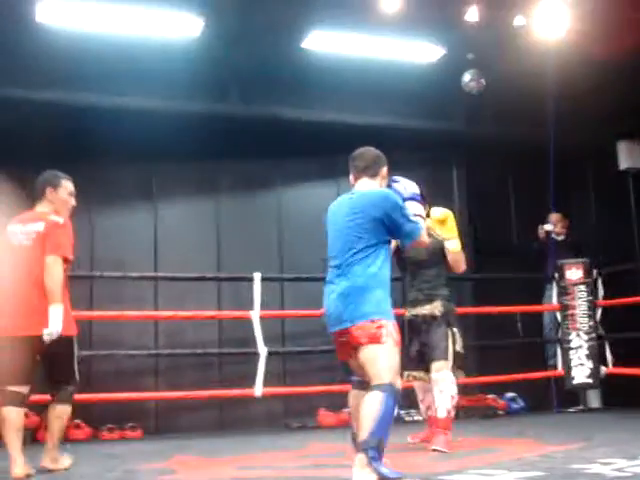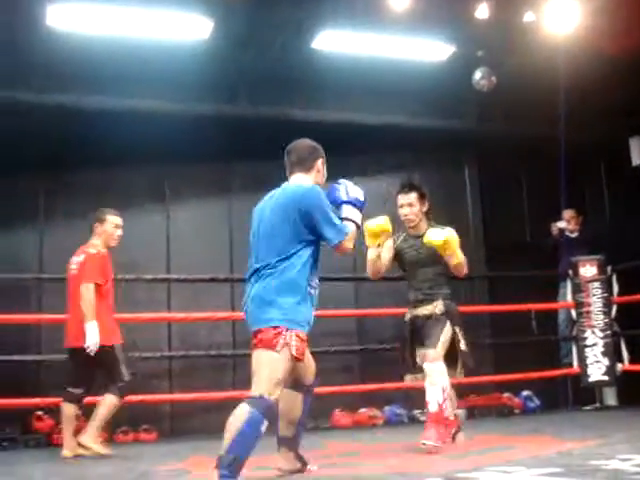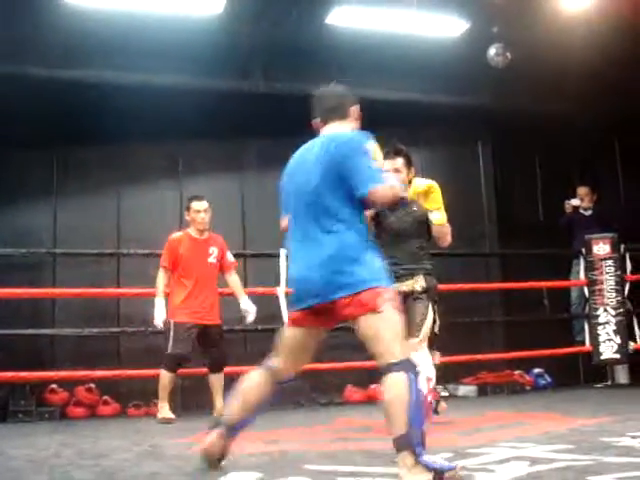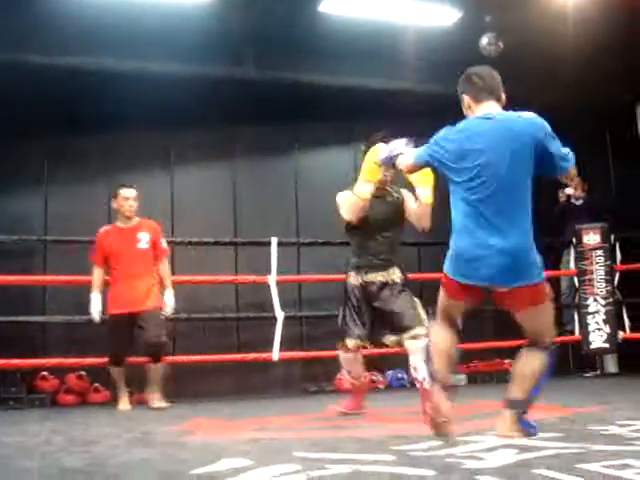
dt=1s
person 1, frame 1
left shoulder: (336, 207)
right shoulder: (385, 199)
right elbow: (419, 240)
left hip: (338, 307)
right hip: (367, 306)
left knee: (364, 378)
right knee: (386, 384)
left ankle: (362, 448)
person 1, frame 2
left shoulder: (267, 202)
right shoulder: (310, 195)
right elbow: (344, 244)
right wrist: (351, 207)
left hip: (268, 304)
right hip: (282, 310)
left knee: (304, 376)
right knee: (265, 397)
person 1, frame 3
left shoulder: (297, 159)
right shoulder: (353, 143)
left elbow: (287, 223)
right elbow: (381, 194)
right wrist: (395, 180)
left hip: (307, 278)
right hip: (353, 271)
left knee: (279, 367)
right knee: (397, 361)
left ankle: (220, 436)
person 1, frame 4
left shoulder: (450, 139)
right shoulder: (532, 126)
left elbow: (408, 164)
right elbow: (567, 172)
left wrist: (394, 154)
left hip: (465, 258)
right hip: (517, 260)
left knee: (445, 320)
right knee: (542, 340)
left ankle: (439, 398)
right ankle: (511, 417)
person 2, frame 1
left shoulder: (439, 237)
right shoulder: (398, 240)
left elbow: (459, 267)
left wrist: (451, 237)
left hip: (438, 310)
right hip: (413, 313)
left knee: (440, 367)
right knee: (418, 374)
left ankle: (443, 431)
right ankle: (432, 426)
person 2, frame 2
left shoulder: (445, 234)
right shoulder: (395, 242)
left elbow: (461, 271)
right elbow: (374, 272)
left wrist: (451, 248)
right wrist: (373, 244)
left hip: (440, 310)
right hip: (414, 314)
left knee: (432, 360)
right knee: (426, 374)
left ankle: (436, 426)
right ankle: (451, 424)
person 2, frame 3
left shoulder: (425, 204)
right shoulder: (378, 206)
left elbow: (444, 240)
left wrist: (434, 206)
left hip: (420, 286)
right hip: (391, 287)
left knee: (416, 345)
right knee: (412, 348)
right ankle: (432, 398)
person 2, frame 4
left shoulder: (401, 196)
right shoulder: (347, 196)
left elbow: (423, 223)
right elbow: (351, 214)
left wrist: (423, 186)
right wrist: (369, 175)
left hip: (391, 279)
right hip: (360, 280)
left knee: (416, 335)
right knee: (351, 346)
right ankle: (357, 397)
person 3, frame 1
right shoulder: (57, 223)
right elbow: (53, 266)
right wrist: (56, 310)
right hip: (50, 321)
right knee: (64, 386)
right ankle: (51, 454)
person 3, frame 2
left shoulder: (80, 255)
right shoulder: (97, 253)
right elbow: (87, 290)
right wrist: (92, 325)
left hip: (76, 334)
right hip: (96, 334)
left knee: (75, 389)
right knee: (117, 384)
left ankle: (69, 444)
right ankle: (90, 434)
person 3, frame 3
left shoulder: (217, 242)
right shoulder: (176, 240)
left elbow: (229, 273)
right elbow: (164, 272)
left wrist: (243, 300)
right wrist: (159, 302)
left hip: (210, 315)
right hip: (183, 313)
left knee: (217, 359)
right knee: (175, 356)
left ankle: (219, 406)
right ankle: (163, 406)
person 3, frame 4
left shoulder: (151, 228)
right shoulder: (105, 234)
left elbow: (162, 262)
right elbow: (99, 268)
left wrist: (168, 291)
right wrist: (95, 295)
left hip: (149, 301)
right hip: (118, 304)
left knee: (156, 344)
right knee: (117, 354)
left ankle: (154, 393)
right ankle: (123, 395)
person 4, frame 1
left shoulder: (573, 241)
right shoulder: (546, 241)
left elbow: (581, 257)
right wrist: (541, 240)
right hip: (552, 285)
right knee: (550, 324)
right ankle: (552, 361)
person 4, frame 2
left shoulder: (586, 237)
right shoulder: (560, 237)
right wrist: (554, 237)
right hip: (566, 282)
right knee: (564, 321)
right ankle: (567, 360)
person 4, frame 3
left shoulder: (601, 214)
right shoulder: (574, 216)
left elbow: (610, 232)
right elbow: (564, 229)
right wrist: (568, 214)
right hip: (580, 260)
right knee: (577, 300)
right ankle: (580, 338)
person 4, frame 4
left shoulder: (590, 204)
right shoulder: (565, 207)
right elbow: (555, 219)
left wrist: (583, 197)
right wrist: (561, 203)
right hip: (569, 249)
right knee: (567, 290)
right ankle: (569, 327)
